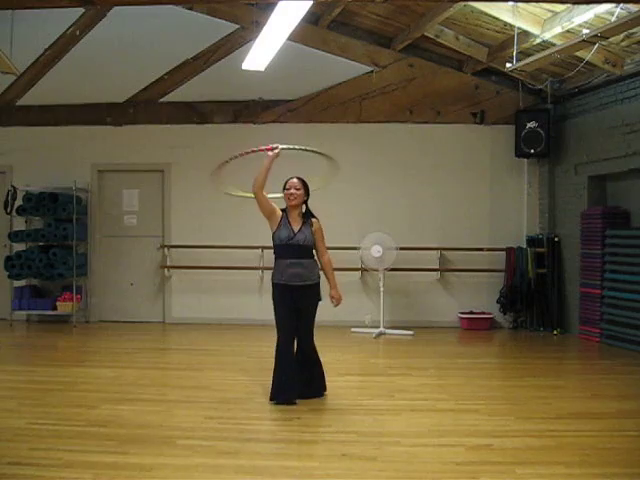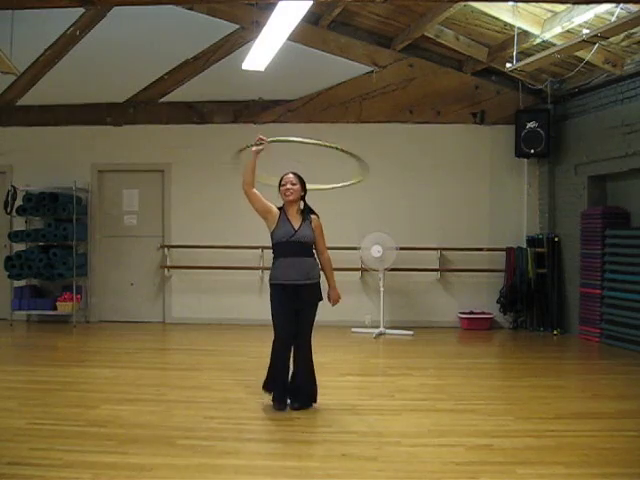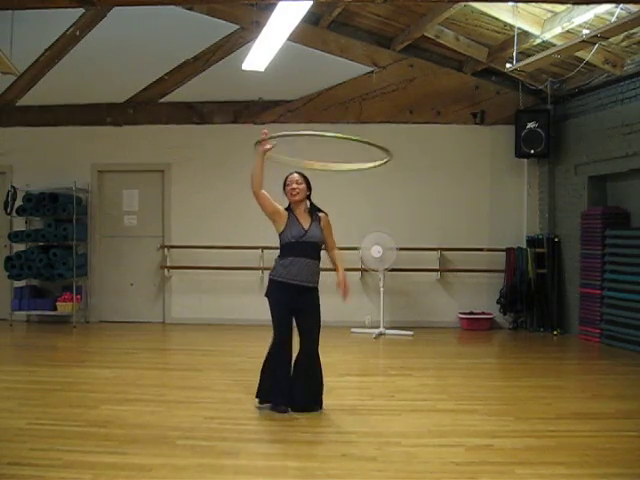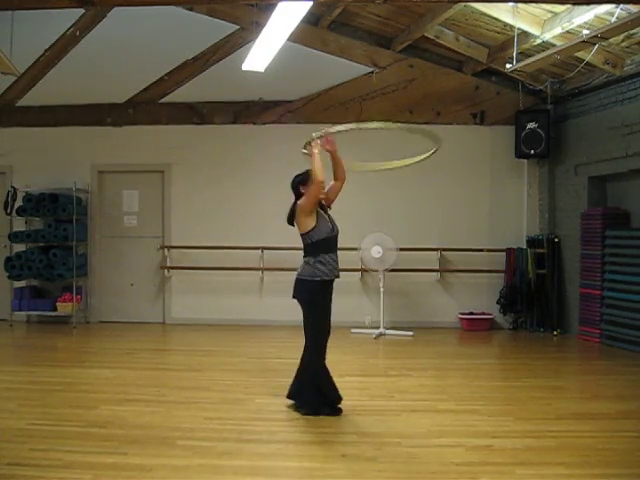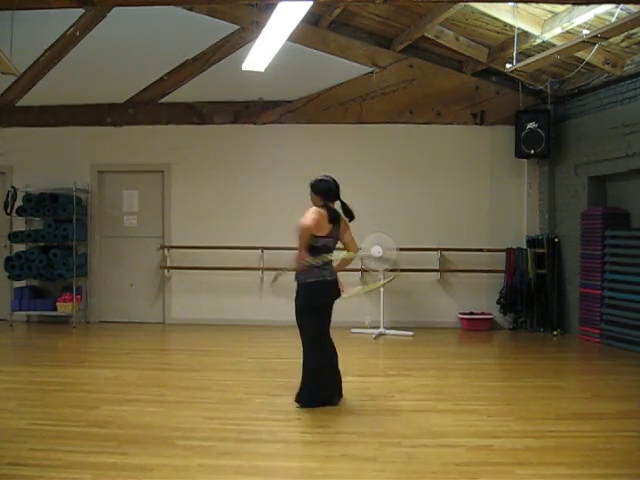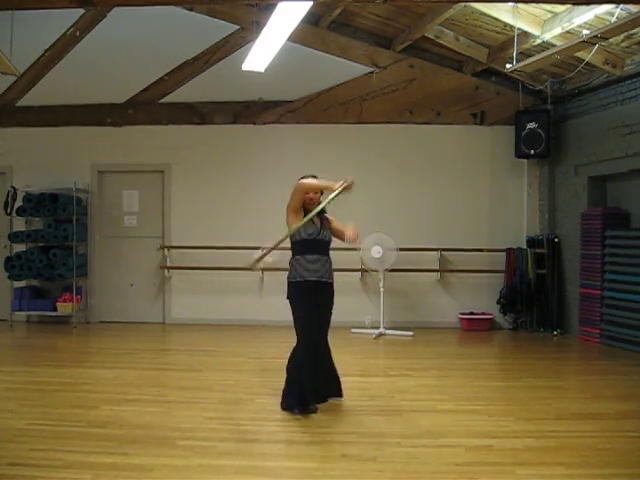
dt=0.7s
person 1, frame 1
left shoulder: (313, 223)
right shoulder: (276, 217)
left elbow: (323, 256)
right elbow: (257, 190)
left wrist: (334, 287)
right wrist: (270, 159)
left hip: (309, 287)
right hip: (282, 287)
left knee: (305, 337)
right knee: (285, 338)
left ankle: (311, 384)
right ankle: (285, 391)
person 1, frame 2
left shoulder: (312, 220)
right shoulder: (272, 215)
left elbow: (323, 254)
right elbow: (247, 187)
left wrist: (332, 286)
right wrist: (255, 154)
left hip: (309, 287)
right hip: (281, 288)
left knee: (302, 341)
right knee: (282, 340)
left ankle: (301, 395)
right ankle: (279, 391)
person 1, frame 3
left shoulder: (321, 218)
right shoulder: (281, 216)
left elbow: (331, 249)
right elbow: (257, 189)
left wrist: (340, 273)
right wrist: (261, 154)
left hip: (309, 290)
right hip: (282, 286)
left knee: (310, 346)
right knee: (282, 341)
left ankle: (304, 398)
right ankle: (275, 396)
person 1, frame 4
left shoulder: (322, 207)
right shoulder: (304, 208)
left elbow: (340, 178)
right elbow: (318, 180)
left wrist: (332, 152)
right wrist: (315, 153)
left hip: (322, 284)
right hip: (312, 285)
left knee: (316, 342)
right knee: (317, 343)
left ankle: (304, 396)
right ankle: (315, 401)
person 1, frame 5
left shoulder: (316, 213)
right shoulder: (340, 219)
left elbow: (303, 226)
right elbow: (352, 250)
left wrist: (301, 252)
left hip: (312, 286)
right hip: (323, 284)
left knee: (311, 338)
right knee: (319, 336)
left ankle: (318, 394)
right ankle: (328, 389)
person 1, frame 6
left shoulder: (327, 220)
right shoulder: (294, 213)
left elbow: (344, 232)
right elbow: (302, 185)
left wrist: (351, 231)
right wrist: (334, 185)
left hip: (324, 286)
right hip: (300, 286)
left knee: (319, 340)
right knee: (306, 340)
left ankle: (322, 389)
right ankle: (295, 399)
